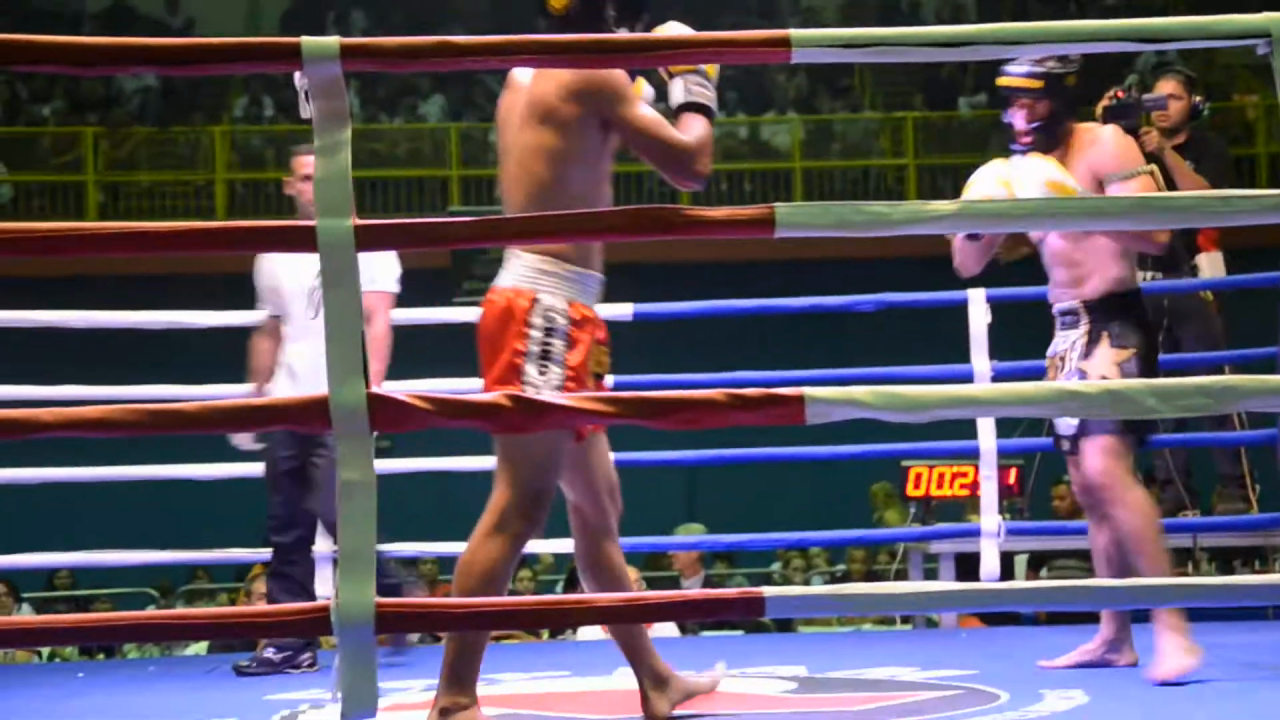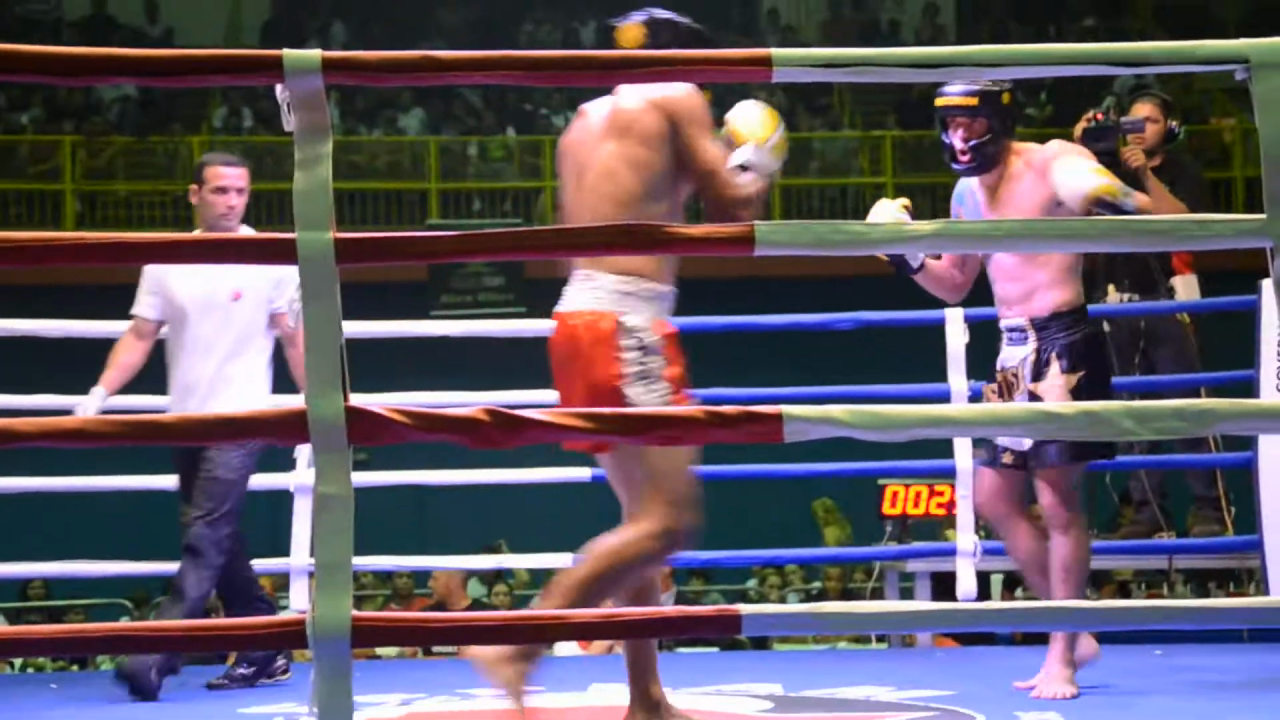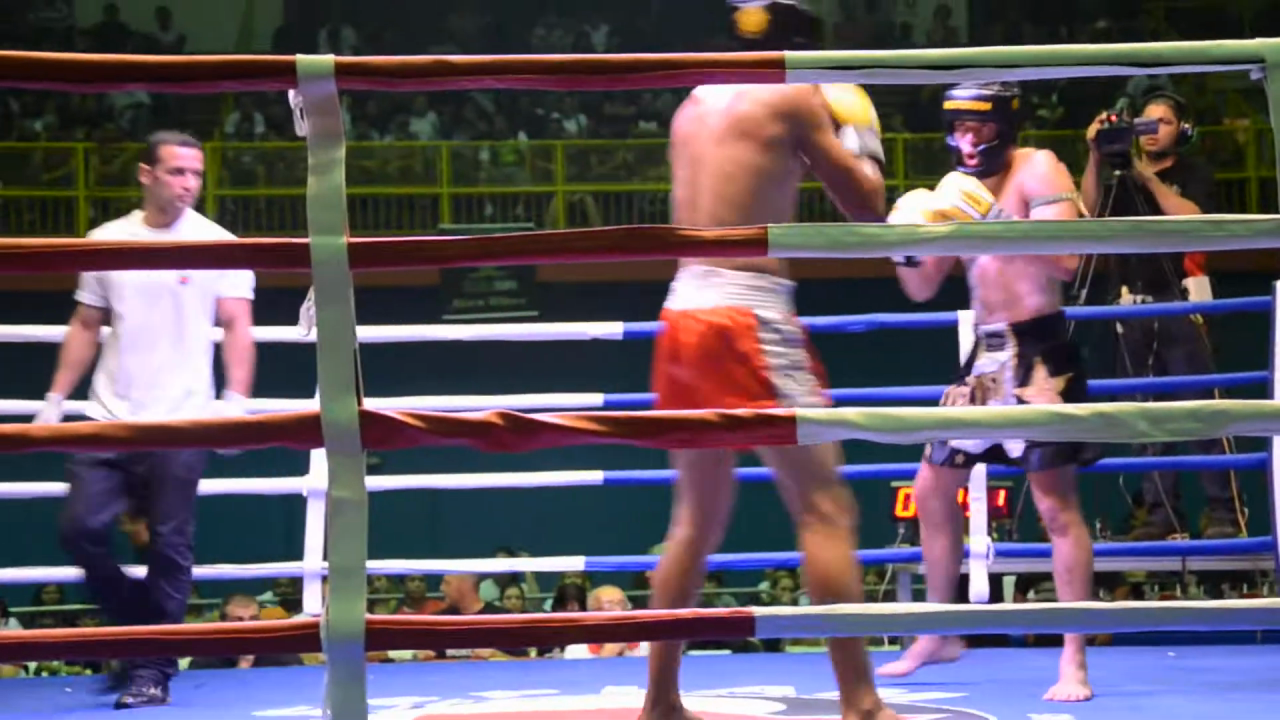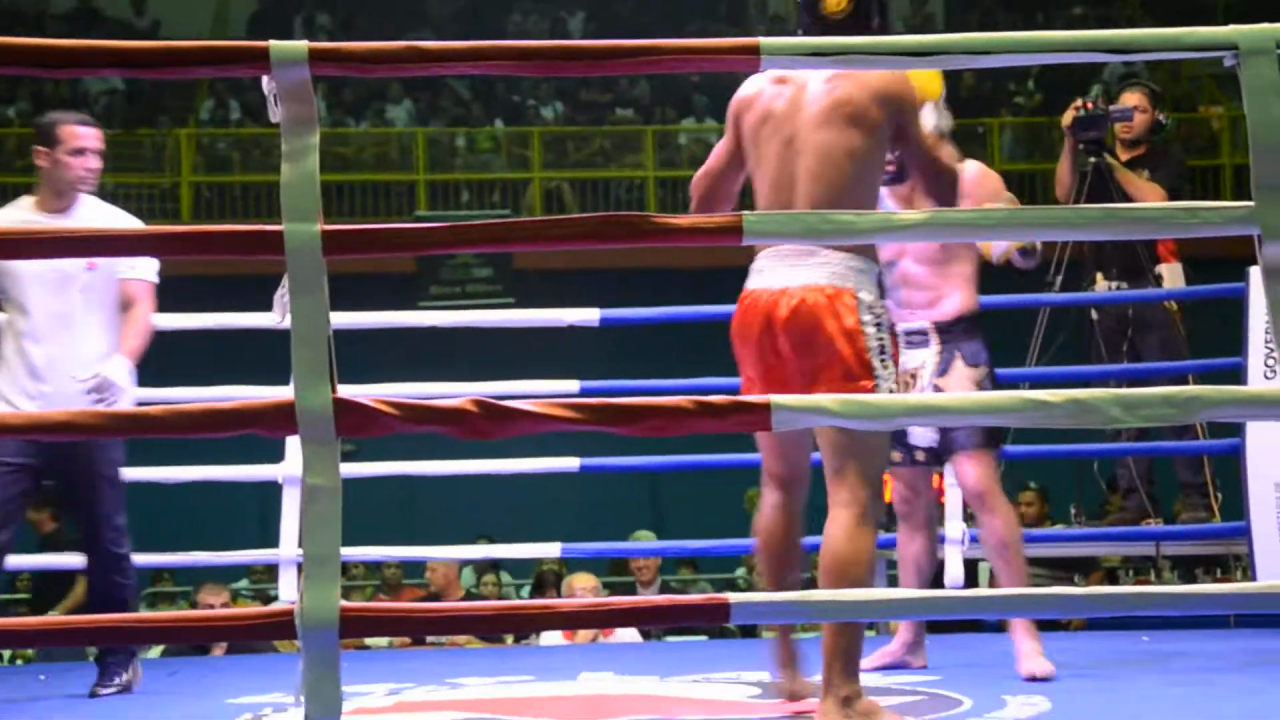
dt=0.3s
person 1, frame 1
left shoulder: (526, 80)
right shoulder: (595, 75)
right elbow: (689, 167)
left wrist: (611, 127)
right wrist: (692, 95)
left hip: (550, 306)
right hip: (546, 308)
left knee: (597, 502)
right knee: (517, 509)
person 1, frame 2
left shoulder: (582, 124)
right shoulder: (675, 99)
right elbow: (732, 210)
right wrist: (756, 161)
left hip: (585, 316)
right hip: (624, 324)
left knee: (659, 511)
right knee: (667, 520)
right ankle: (514, 648)
person 1, frame 3
left shoulder: (692, 111)
right shoulder: (793, 95)
right elbow: (867, 203)
right wrist: (862, 143)
left hip: (685, 316)
right hip: (749, 319)
left knee: (702, 510)
right knee: (827, 512)
person 1, frame 4
left shoulder: (754, 91)
right shoulder: (887, 83)
left elbow: (705, 201)
right elbow: (944, 191)
right wrist: (930, 122)
left hip: (762, 294)
right hip: (838, 294)
left knee: (782, 480)
right knee: (853, 494)
left ankle: (786, 659)
person 2, frame 1
left shoulder: (1107, 145)
right shoulder: (1021, 171)
left elbow: (1156, 234)
right elbow: (967, 265)
left wrist: (1073, 196)
left hip: (1114, 326)
right hip: (1067, 335)
left knee: (1106, 469)
right knee: (1091, 491)
left ankle: (1175, 632)
right ankle: (1114, 635)
person 2, frame 2
left shoulder: (1055, 159)
right shoulder: (966, 193)
left elbow: (1144, 214)
right elbow: (953, 286)
left wrist: (1106, 195)
right wrist: (903, 254)
left hip: (1062, 346)
right hip: (1011, 354)
left knee: (1060, 503)
right knee: (995, 501)
left ankle: (1062, 658)
right ankle: (1072, 632)
person 2, frame 3
left shoulder: (1039, 171)
right shoulder: (959, 191)
left elbow: (1067, 260)
right elbow: (921, 288)
left wrist: (991, 218)
left hip: (1039, 353)
right hip: (986, 357)
left knee: (1056, 506)
right knee: (932, 492)
left ankle: (1074, 661)
right ankle: (937, 637)
person 2, frame 4
left shoulder: (968, 180)
right shoulder: (870, 194)
left elbow: (1030, 258)
left wrist: (1021, 242)
left hip: (956, 349)
right hip: (900, 354)
left knee: (979, 486)
right knee: (910, 500)
left ankle: (1024, 632)
right ankle: (909, 639)
person 3, frame 1
left shoulder: (365, 247)
right shoulder: (272, 255)
left elbow: (378, 324)
right elbow: (267, 334)
left wrist: (367, 394)
right wrist: (254, 399)
left knee: (336, 512)
right knee: (285, 530)
right ankle: (290, 643)
person 3, frame 2
left shoulder: (271, 261)
right shoulder: (164, 263)
left elbow: (294, 340)
right elbow: (138, 337)
right wrist: (99, 393)
left knee: (203, 539)
right knee: (219, 544)
left ankle: (159, 656)
right ankle: (266, 653)
person 3, frame 3
left shoulder: (219, 245)
right shoulder: (105, 242)
left elbow: (238, 328)
right elbow: (84, 327)
left wrist: (236, 398)
right wrist: (54, 398)
left hip: (180, 422)
right hip: (109, 417)
left knee: (168, 546)
right knee: (81, 529)
left ankle: (152, 668)
right ankle: (137, 629)
person 3, frame 4
left shoulder: (120, 228)
left elbow: (139, 308)
left wrist: (123, 361)
left hip: (89, 413)
left knee: (106, 543)
left ankle: (118, 653)
person 4, frame 1
left shoulder: (1207, 147)
left elbow: (1204, 196)
left wrist: (1165, 153)
left hip: (1192, 278)
right hip: (1142, 282)
left ankle: (1235, 488)
right ankle: (1172, 490)
person 4, frame 2
left shoulder: (1182, 169)
right shoulder: (1112, 171)
left elbow: (1182, 220)
left wrist: (1145, 175)
left hip: (1167, 299)
right hip: (1119, 304)
left knee: (1186, 404)
left ankle: (1209, 510)
right ankle: (1147, 512)
person 4, frame 3
left shoulder: (1193, 171)
right shoulder: (1122, 174)
left elbow: (1191, 218)
right elbow: (1089, 208)
left wrist: (1149, 177)
right wrist: (1095, 156)
left hip: (1179, 301)
right hip: (1132, 306)
left knee: (1200, 405)
left ankle: (1224, 511)
right ankle: (1160, 513)
person 4, frame 4
left shoulder: (1167, 158)
right shoulder: (1097, 160)
left elbow: (1153, 199)
right elbow: (1065, 195)
left wrist: (1112, 162)
right wrist: (1071, 143)
left hip: (1154, 288)
right hip: (1106, 293)
left knee: (1174, 391)
left ankle: (1197, 496)
right ankle: (1135, 498)
